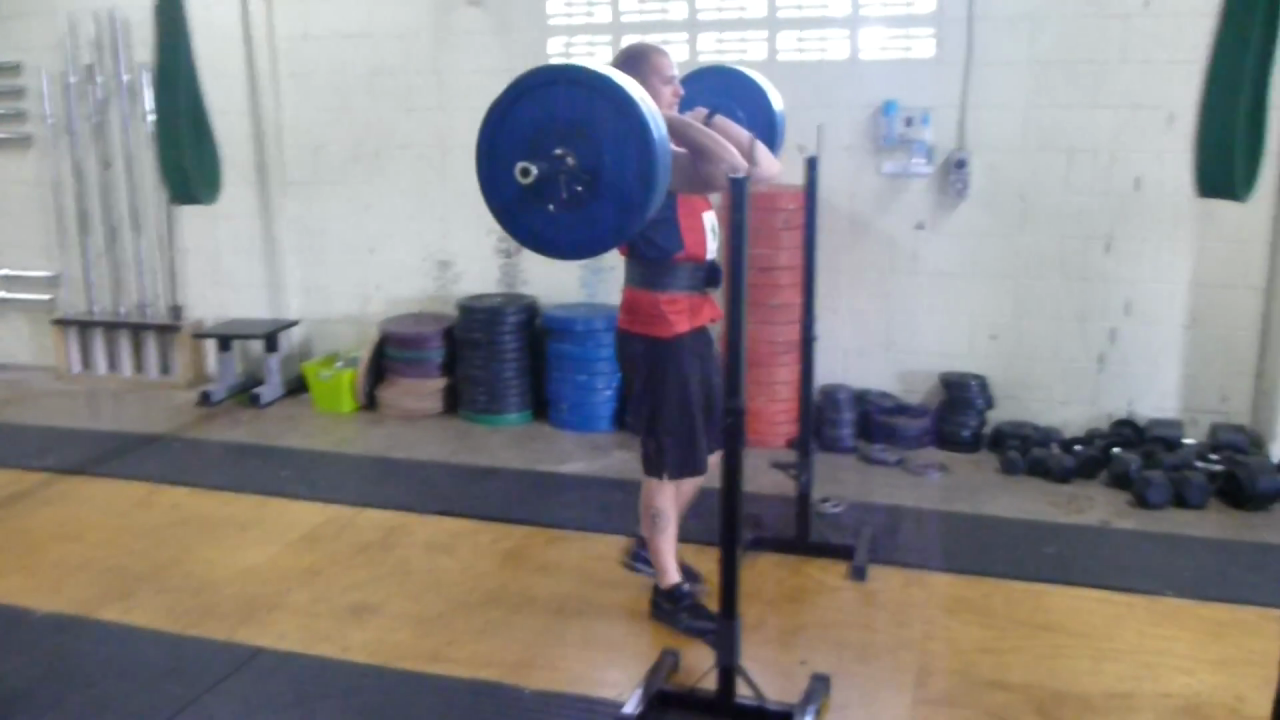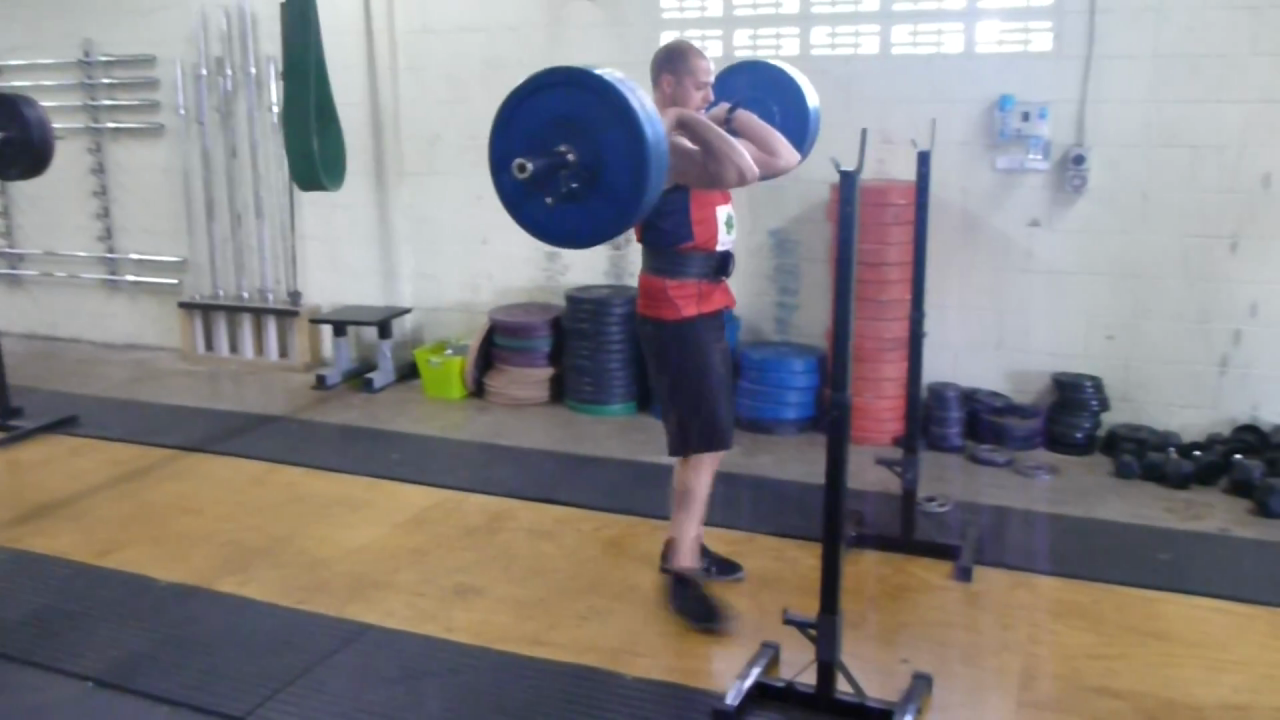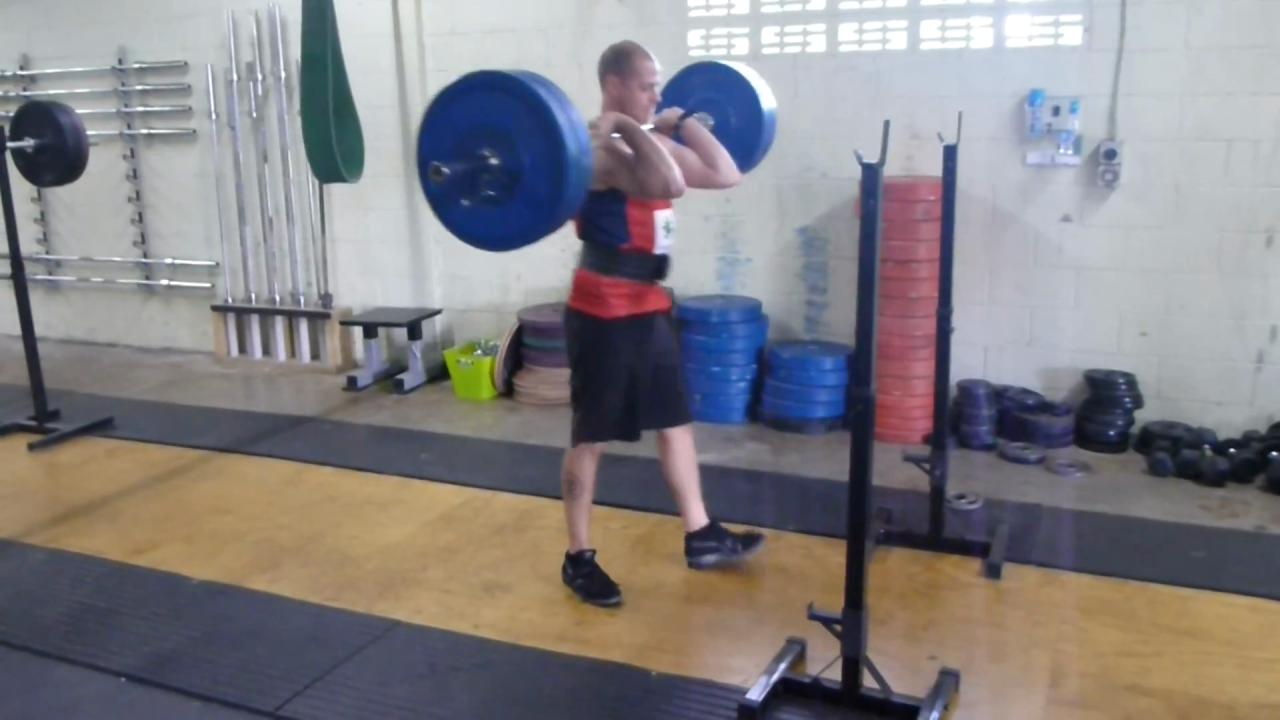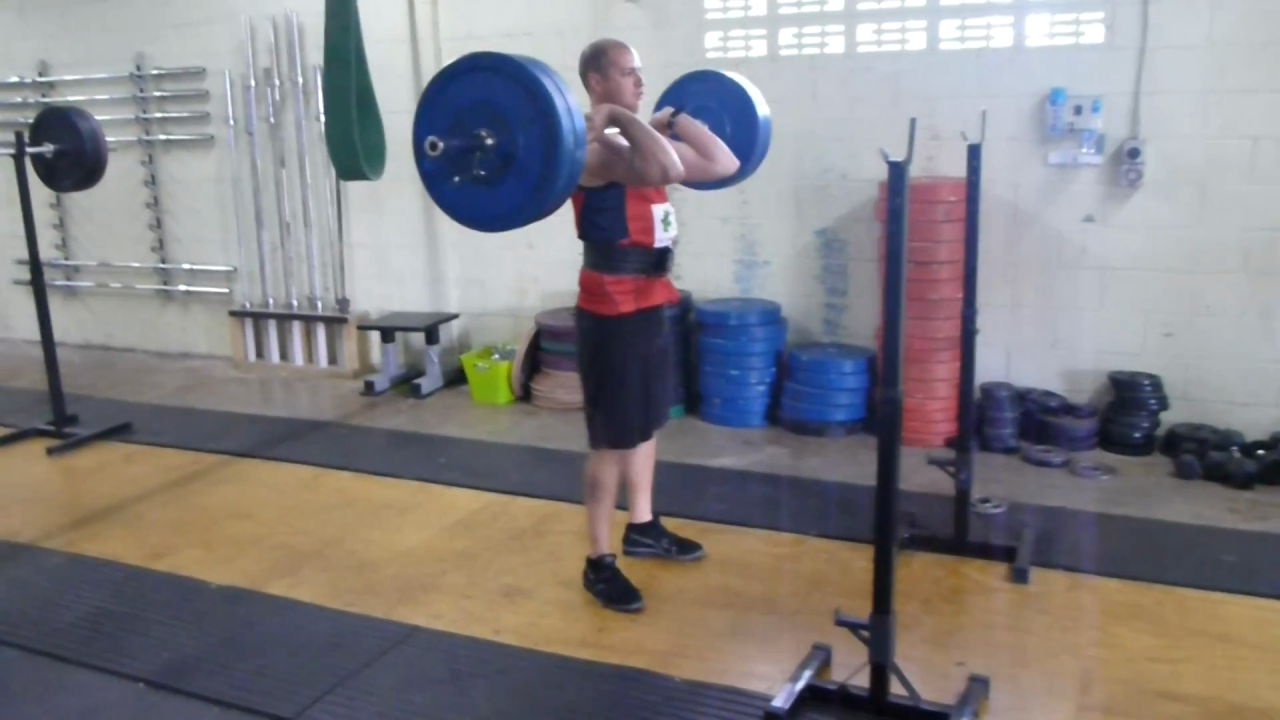
dt=0.5s
person 1, frame 1
left shoulder: (679, 151)
left elbow: (758, 166)
right elbow: (733, 170)
left wrist: (707, 120)
right wrist: (677, 122)
left hip: (687, 322)
right hip: (657, 329)
left knee: (693, 449)
right knee: (670, 461)
left ankle: (650, 544)
right ankle: (670, 593)
person 1, frame 2
left shoulder: (698, 142)
right shoulder: (659, 147)
left elbow: (784, 158)
right elbow: (740, 171)
left wrist: (730, 114)
right wrist: (691, 119)
left hip: (707, 306)
right hip: (674, 313)
left knee: (699, 440)
right knee: (705, 444)
left ankle: (684, 546)
right ankle: (683, 574)
person 1, frame 3
left shoulder: (651, 145)
right shoulder: (597, 152)
left elbow: (726, 176)
right elbow: (668, 185)
left wrist: (682, 123)
right wrist: (626, 127)
left hip: (647, 308)
right hip: (602, 314)
left knee: (676, 421)
right knee: (591, 436)
left ankle: (703, 536)
right ankle: (578, 558)
person 1, frame 4
left shoulder: (641, 140)
right shoulder: (593, 147)
left elbow: (722, 163)
right elbow: (665, 169)
left wrist: (674, 119)
right wrist: (619, 118)
left hip: (649, 303)
right hip: (612, 311)
left knee: (645, 425)
right knee: (613, 439)
left ankle: (642, 527)
right ankle: (599, 561)
